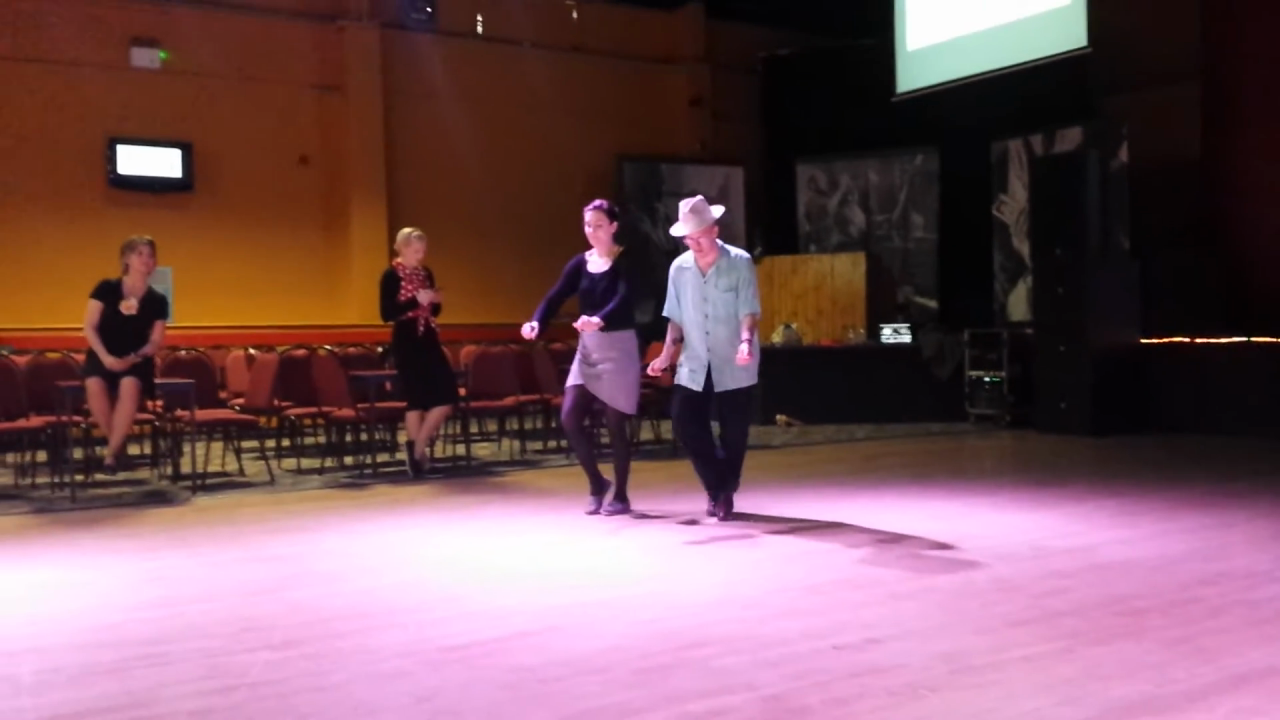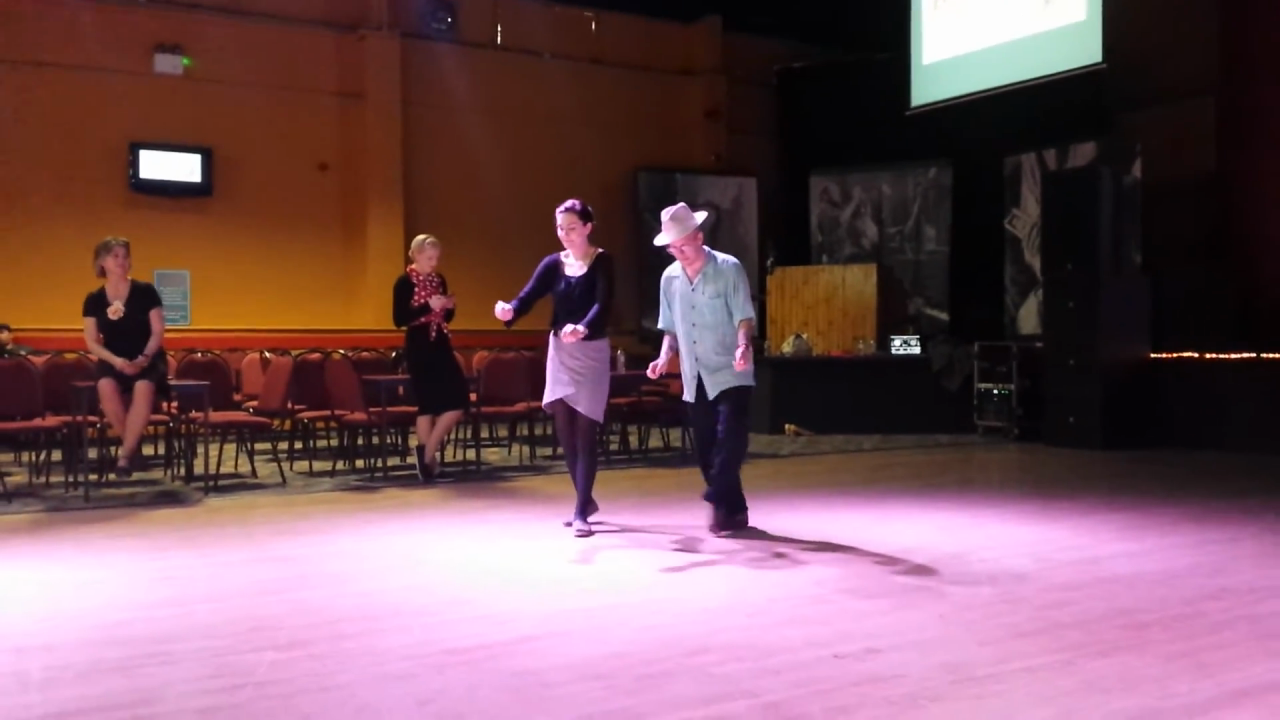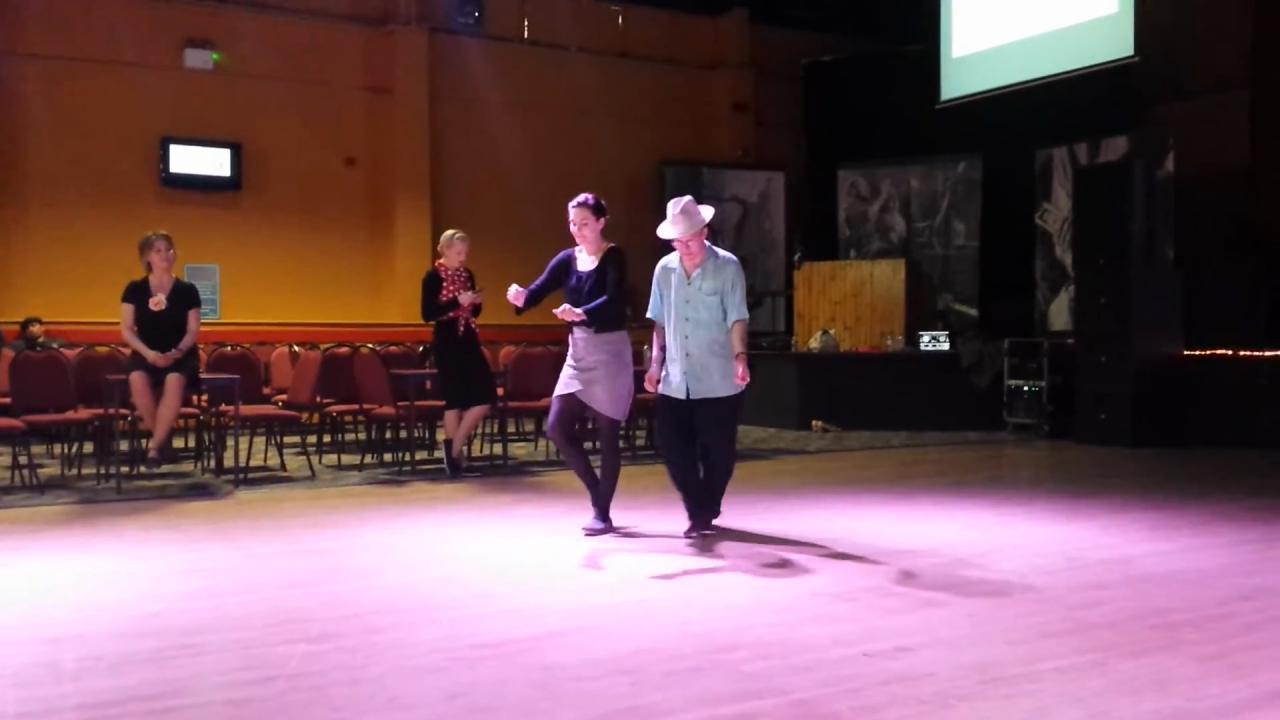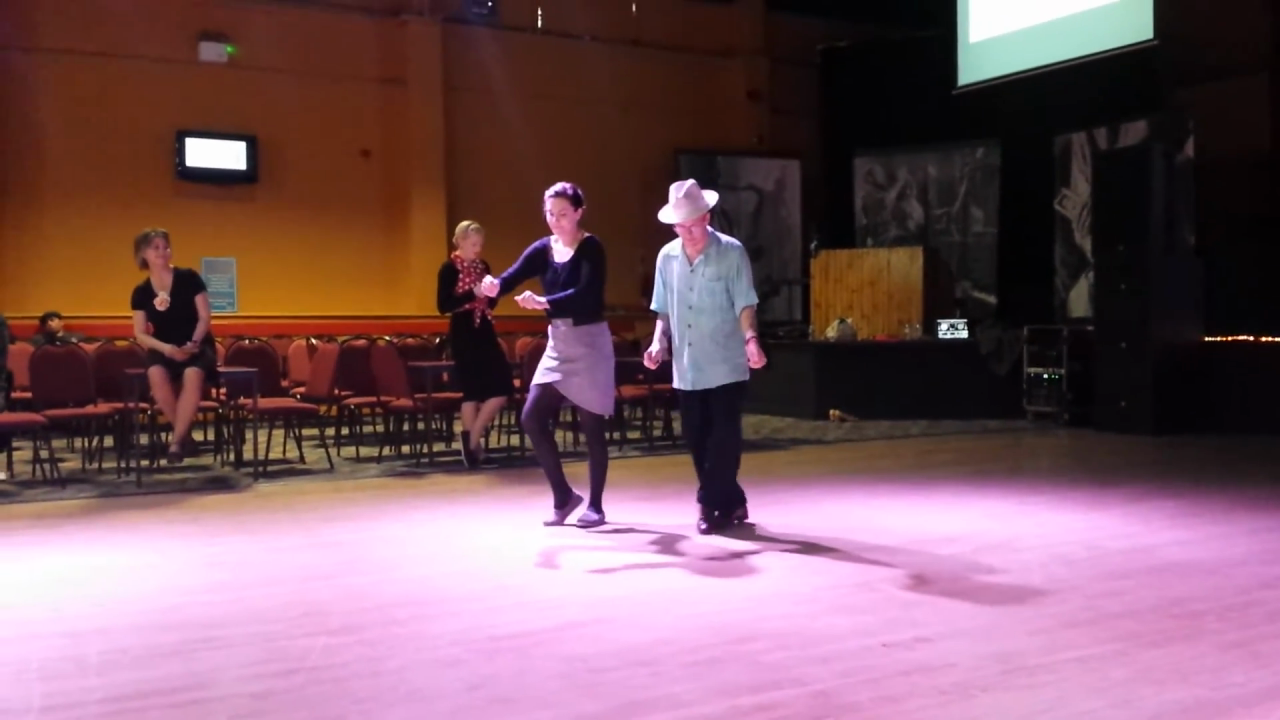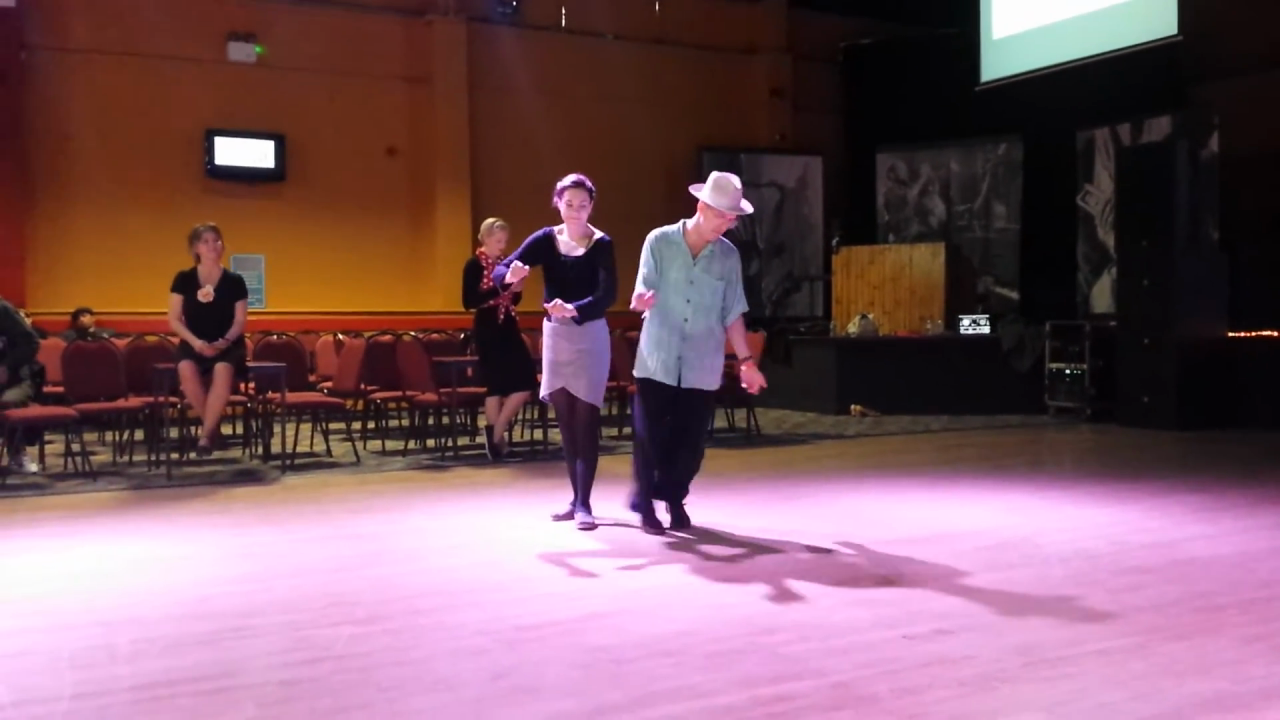
dt=1s
person 1, frame 1
left shoulder: (740, 263)
right shoulder: (679, 268)
left elbow: (749, 312)
right elbow: (677, 319)
left wrist: (746, 341)
right wrist: (666, 354)
left hip: (734, 368)
right hip: (693, 366)
left knee: (733, 435)
right knee: (686, 427)
left ankle: (723, 492)
right ankle: (718, 487)
person 1, frame 2
left shoulder: (729, 269)
right shoulder: (669, 278)
left elbow: (743, 317)
left wrist: (743, 347)
right wrist: (664, 358)
left hip: (729, 375)
right hip: (694, 378)
left knee: (729, 438)
right knee: (708, 448)
left ankle: (727, 507)
right ankle: (728, 508)
person 1, frame 3
left shoulder: (727, 267)
right shoulder: (664, 269)
left elbow: (737, 319)
right elbow: (659, 321)
left wrist: (739, 357)
right wrist: (656, 361)
left hip: (718, 377)
right hip: (676, 378)
left knee: (718, 450)
right knee: (673, 446)
left ankle: (707, 510)
right ankle: (699, 505)
person 1, frame 4
left shoulder: (732, 253)
right shoulder: (666, 257)
left elbow: (745, 305)
left wrist: (750, 340)
right wrist: (658, 343)
left hip: (725, 364)
right hip: (686, 366)
left knee: (722, 437)
right knee: (699, 440)
left ankle: (713, 508)
right ankle: (730, 503)
person 1, frame 5
left shoulder: (728, 256)
right shoulder: (659, 241)
left elbow: (732, 315)
right elbow: (643, 292)
left wrist: (747, 361)
right wrist: (642, 299)
left hip: (703, 366)
right hip: (657, 362)
left knee: (688, 441)
right knee: (651, 436)
left ankle: (670, 497)
right ankle: (647, 505)
person 2, frame 1
left shoulder: (624, 260)
right shoulder: (580, 263)
left elbow: (622, 298)
right elbow: (556, 297)
left wrist: (599, 320)
right wrist: (536, 322)
left hip: (619, 345)
right hip: (587, 348)
left knee: (615, 425)
right knee: (570, 418)
left ankle: (621, 495)
right ankle: (597, 483)
person 2, frame 2
left shoulder: (602, 262)
right shoulder: (553, 263)
left elbow: (603, 305)
right elbow: (528, 297)
left wrist: (582, 328)
right wrist: (509, 311)
left hip: (592, 353)
right hip: (560, 352)
left knee: (585, 434)
right knee: (565, 432)
left ankle: (581, 511)
right ankle: (585, 501)
person 2, frame 3
left shoulder: (614, 257)
right shoulder: (567, 259)
left elbow: (613, 300)
right elbow: (539, 290)
left wrist: (581, 313)
right wrist: (521, 298)
left hip: (610, 348)
right hip: (578, 350)
left knee: (607, 434)
right knee: (557, 428)
left ankle: (602, 513)
right ankle: (597, 492)
person 2, frame 4
left shoulder: (591, 248)
right shoulder: (543, 249)
left elbow: (585, 293)
right elbow: (513, 277)
left wrist: (544, 302)
right wrist: (494, 286)
left hip: (590, 341)
right hip: (557, 343)
left knee: (591, 427)
right knee: (532, 418)
left ankle: (595, 505)
right ankle: (563, 496)
person 2, frame 5
left shoulder: (601, 245)
right shoulder: (544, 240)
left elbow: (608, 294)
right elbow: (499, 272)
left wrist: (574, 309)
right wrist: (510, 274)
left hip: (590, 335)
right hip: (555, 334)
left knee: (585, 421)
right knee: (566, 422)
left ankle: (583, 503)
right ankle: (576, 499)
person 3, frame 1
left shoulder: (426, 274)
right shoulder: (391, 276)
right elbow: (386, 314)
left wrist: (436, 302)
right wrist: (415, 301)
left hip: (428, 339)
right hip: (406, 341)
left knee: (447, 395)
right knee: (416, 399)
left ankle: (418, 447)
right ankle: (416, 453)
person 3, frame 2
left shoulder: (439, 280)
right shoulder: (405, 282)
right elbow: (399, 320)
left wrist: (449, 307)
right wrist: (428, 306)
left hip: (441, 345)
right hip: (419, 347)
left knee: (458, 399)
right knee: (428, 403)
left ankle: (427, 453)
right ankle: (427, 459)
person 3, frame 3
left shoulder: (467, 275)
right shoulder: (433, 277)
right elbow: (428, 314)
left wrist: (477, 302)
right wrist: (457, 301)
left hip: (468, 339)
right hip: (447, 341)
left knee: (485, 395)
right knee: (455, 398)
left ankle: (454, 449)
right ankle: (455, 454)
person 3, frame 4
left shoulder: (483, 266)
right shoulder: (449, 268)
right elbow: (444, 306)
right wrist: (472, 293)
left hip: (485, 331)
right hip: (463, 333)
left knee: (502, 386)
right knee: (472, 389)
left ankle: (472, 440)
right ankle: (472, 445)
person 3, frame 5
right shoulder: (474, 266)
right elbow: (468, 302)
left wrist: (517, 291)
right wrist: (496, 290)
left hip: (509, 327)
right hip: (487, 329)
left knee: (525, 382)
right knee: (496, 385)
left ankle: (496, 434)
right ankle: (495, 439)
person 4, frame 1
left shoulder: (158, 301)
right shoulder: (106, 288)
left elbow: (155, 342)
right elbow: (89, 327)
left wrist: (133, 358)
right wrist: (105, 357)
left hip: (136, 361)
right hip: (101, 357)
left knee: (129, 386)
right knee: (94, 386)
left ankle: (112, 451)
right ankle: (116, 443)
person 4, frame 2
left shoulder: (146, 292)
right shoulder: (94, 300)
left elbow: (158, 332)
right elbow: (92, 342)
left wrist: (144, 358)
right wrist: (115, 361)
left hip: (148, 360)
right hip: (113, 361)
left knee: (143, 388)
right knee: (106, 388)
left ankle: (126, 452)
right ankle: (131, 444)
person 4, frame 3
left shoulder: (187, 290)
right shoulder: (135, 289)
left elbow: (193, 331)
right elbow: (126, 330)
left wrist: (178, 352)
right wrist: (148, 353)
left hip: (180, 355)
right hip: (145, 354)
left knee: (174, 381)
right knee: (138, 380)
left ankle: (155, 445)
right ankle: (162, 437)
person 4, frame 4
left shoulder: (189, 278)
right shoulder: (141, 292)
left elbow: (205, 317)
right elbow: (140, 334)
left wrist: (193, 344)
right wrist: (165, 347)
left hip: (197, 346)
right hip: (163, 349)
left knee: (192, 375)
right knee: (156, 375)
left ankle: (177, 440)
right ankle: (183, 432)
person 4, frame 5
left shoulder: (235, 281)
right shoulder: (183, 279)
left elbow: (240, 321)
right elbow: (174, 320)
left wrist: (225, 341)
right wrist: (195, 343)
left hip: (227, 345)
right hip: (193, 344)
left knee: (222, 370)
right knee: (186, 370)
left ankle: (206, 434)
right ankle: (211, 426)
